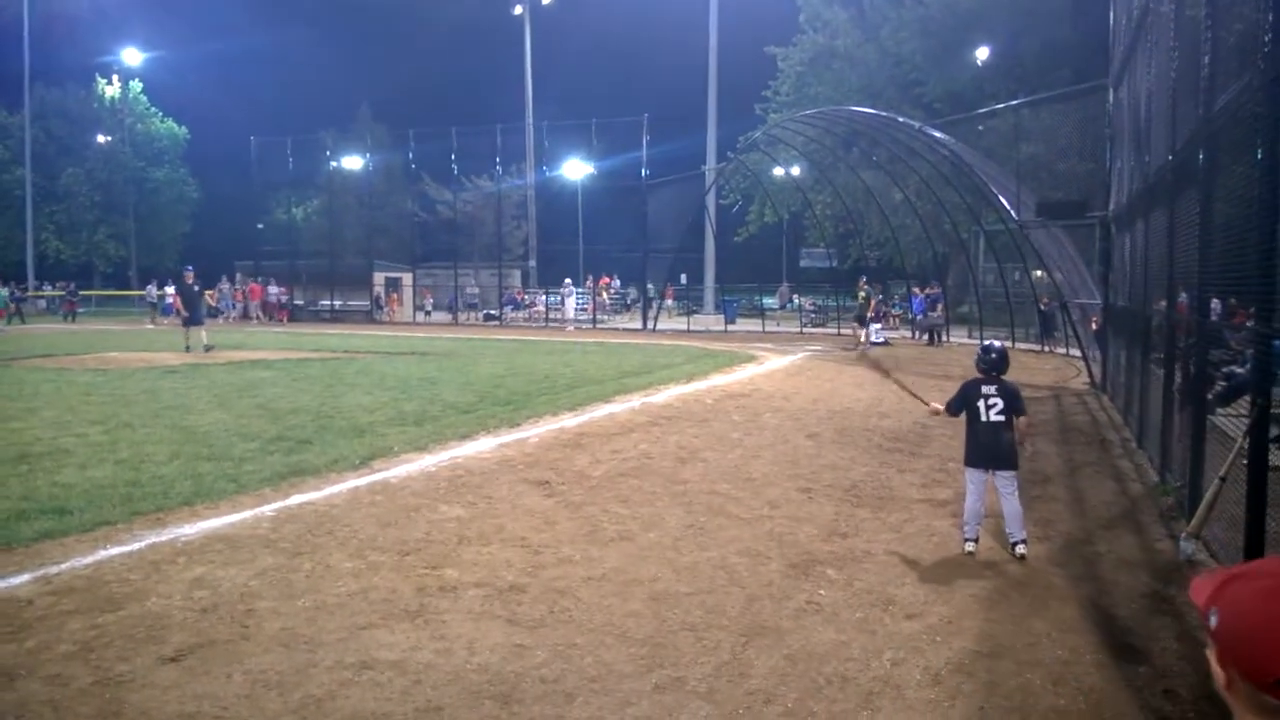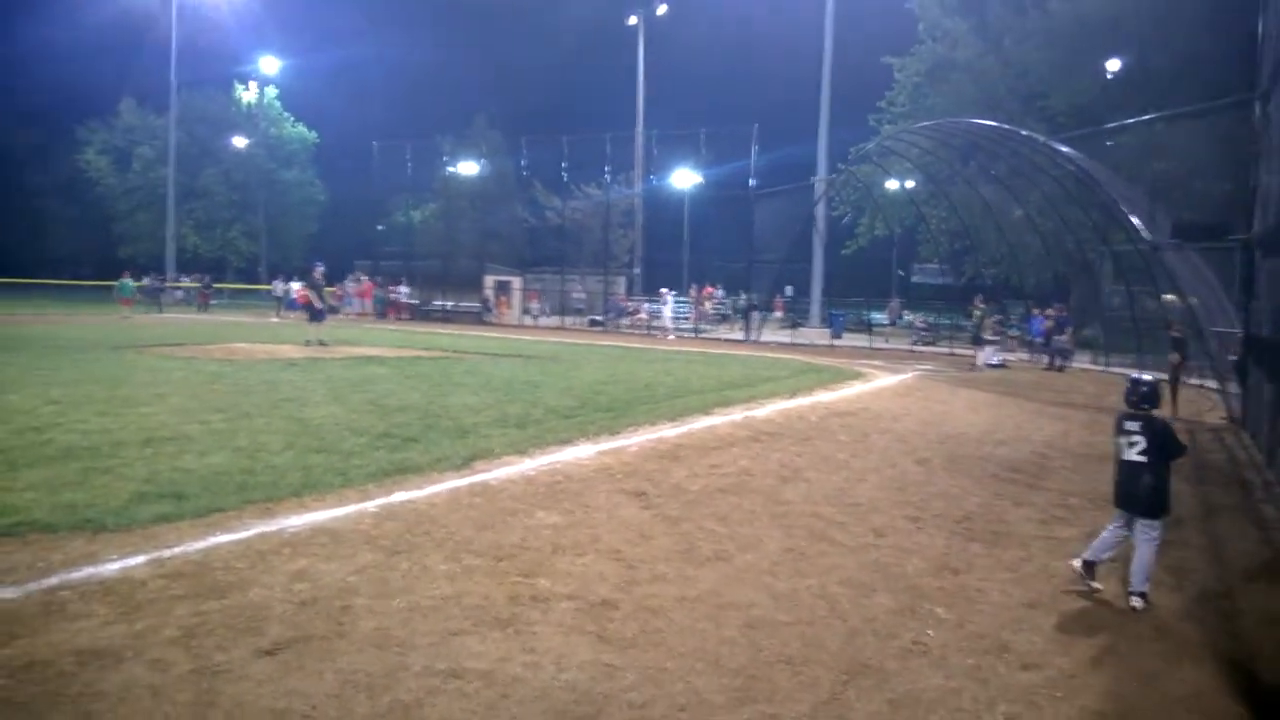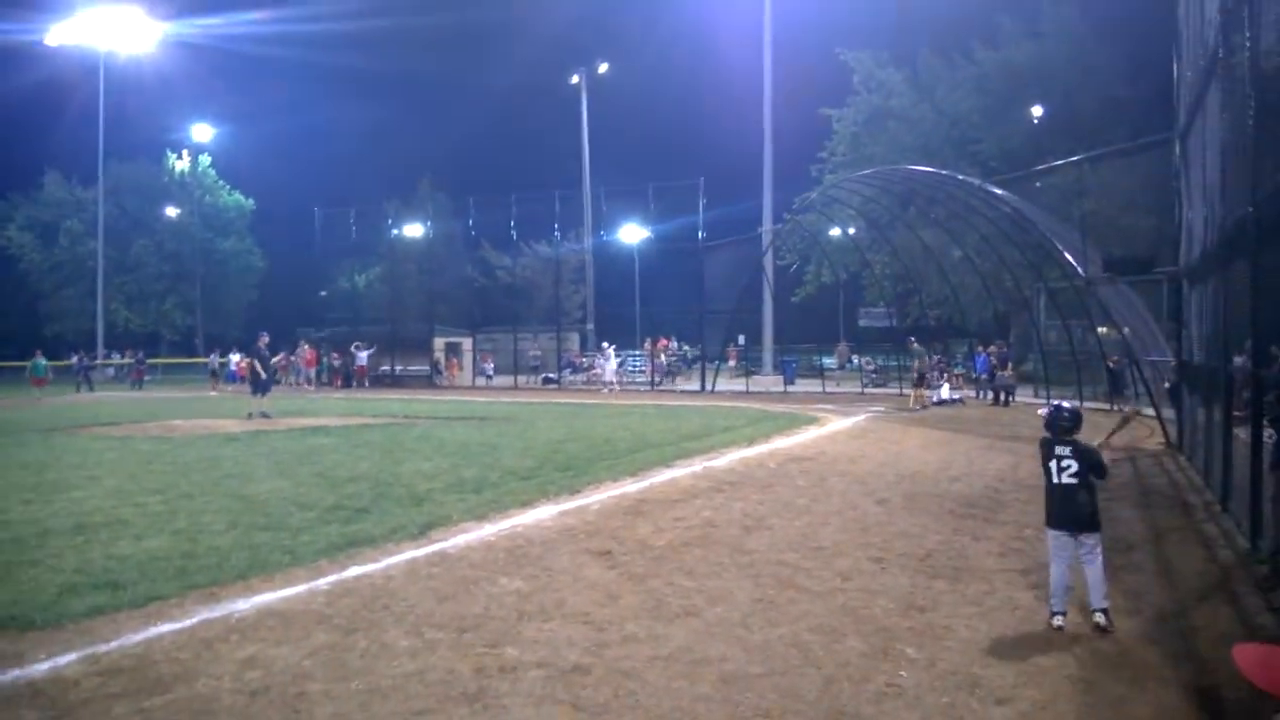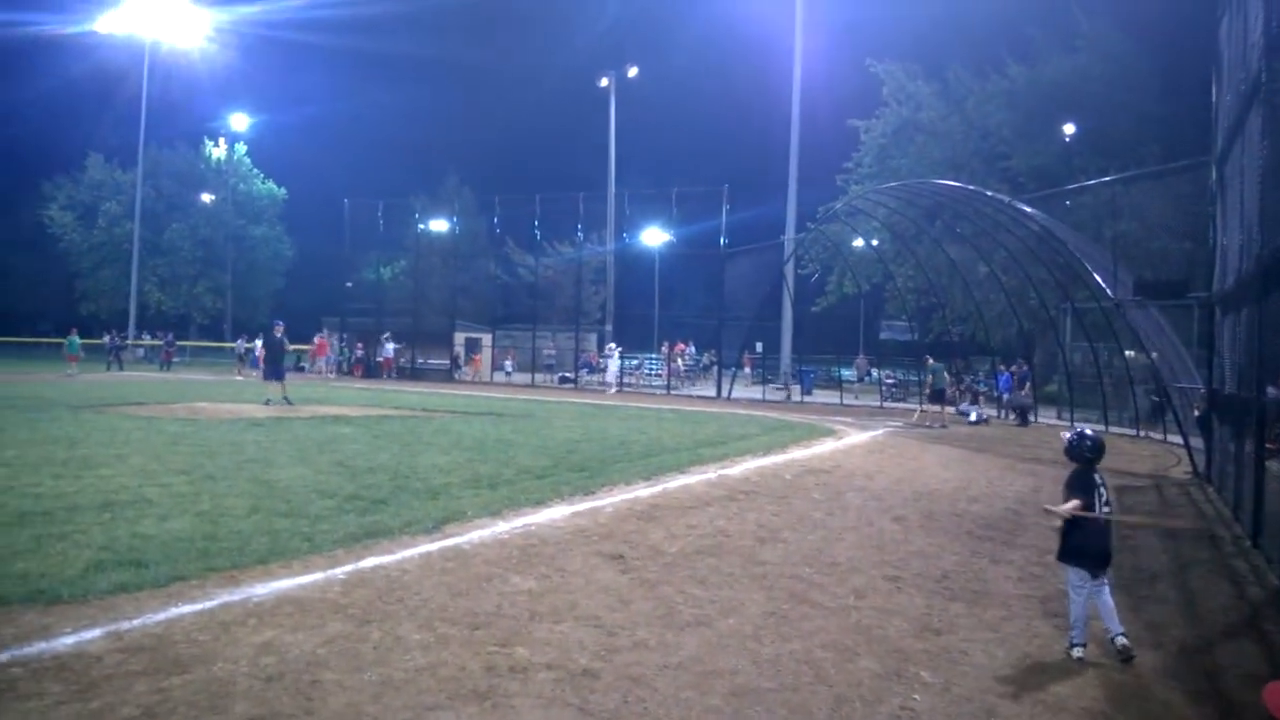
dt=1s
person 1, frame 1
left shoulder: (970, 387)
right shoulder: (1011, 389)
left elbow: (951, 411)
right elbow: (1022, 419)
left wrist: (937, 408)
right wrist: (1020, 440)
left hip: (977, 453)
right hip: (1004, 453)
left knee: (974, 496)
right knee: (1010, 496)
left ankle: (970, 539)
right ankle: (1018, 542)
person 1, frame 2
left shoulder: (1121, 420)
right shoulder: (1159, 426)
right elbow: (1178, 452)
right wrist: (1174, 434)
left hip: (1124, 491)
right hip: (1150, 495)
left knee: (1118, 528)
right knee: (1146, 542)
left ankle: (1087, 562)
right ankle: (1137, 593)
person 1, frame 3
left shoulder: (1045, 445)
right shoulder: (1085, 451)
right elbow: (1101, 474)
right wrist: (1096, 452)
left hip: (1058, 517)
right hip: (1086, 517)
left knee: (1059, 564)
right knee: (1092, 562)
left ankle: (1057, 614)
right ankle: (1100, 612)
person 1, frame 4
left shoulder: (1078, 475)
right shoulder: (1095, 475)
left elbow: (1078, 502)
left wrist: (1063, 509)
right wrist: (1066, 513)
left hip: (1080, 548)
right hip: (1100, 547)
left knee: (1079, 596)
right knee: (1101, 591)
left ankle: (1077, 645)
right ankle: (1119, 637)
